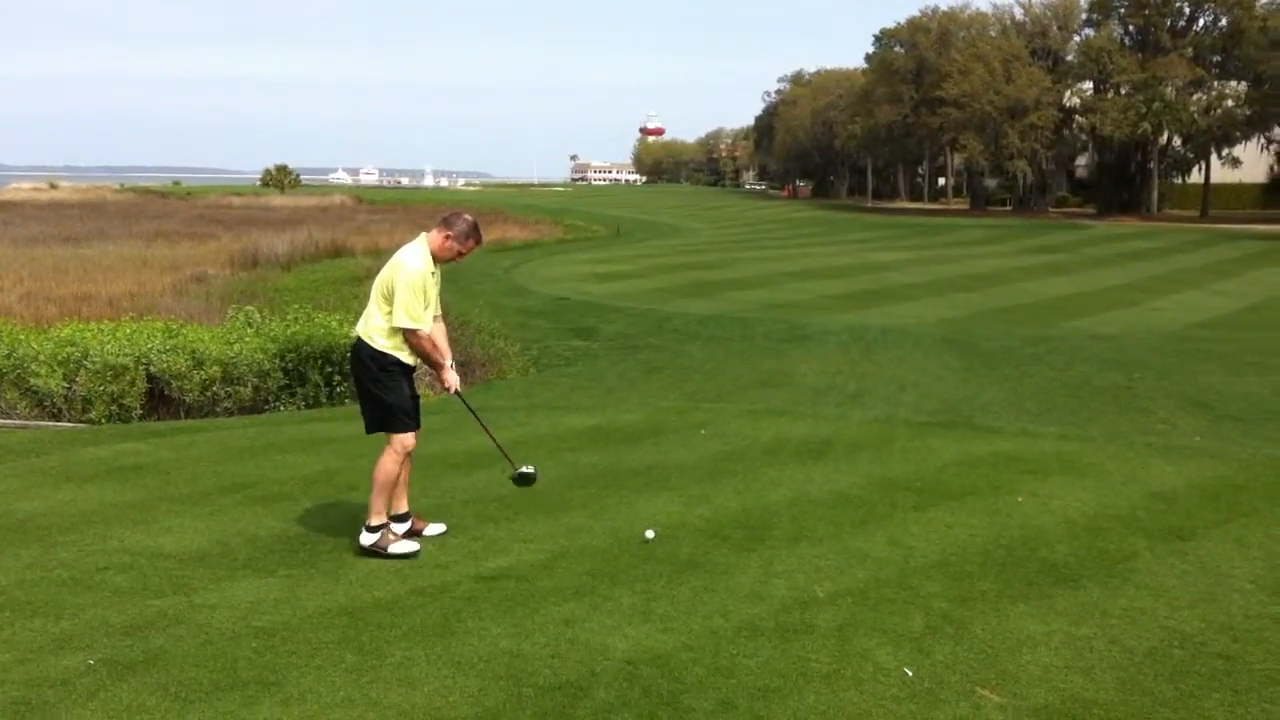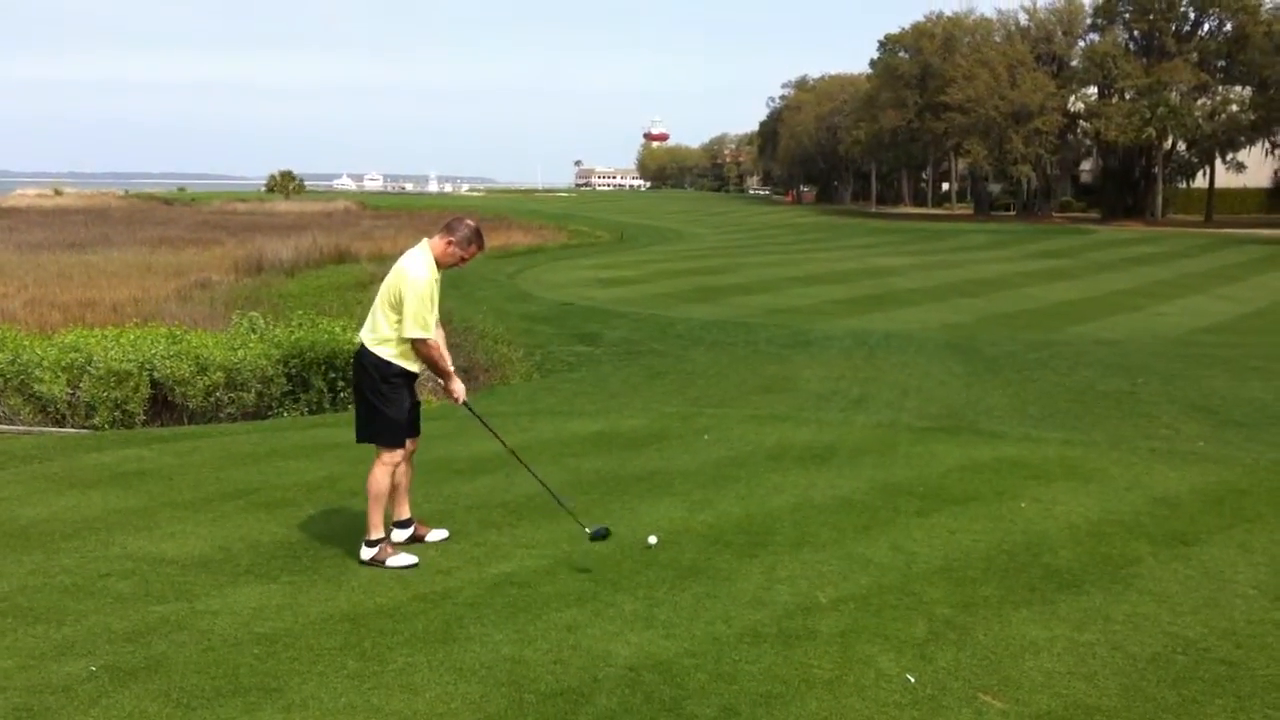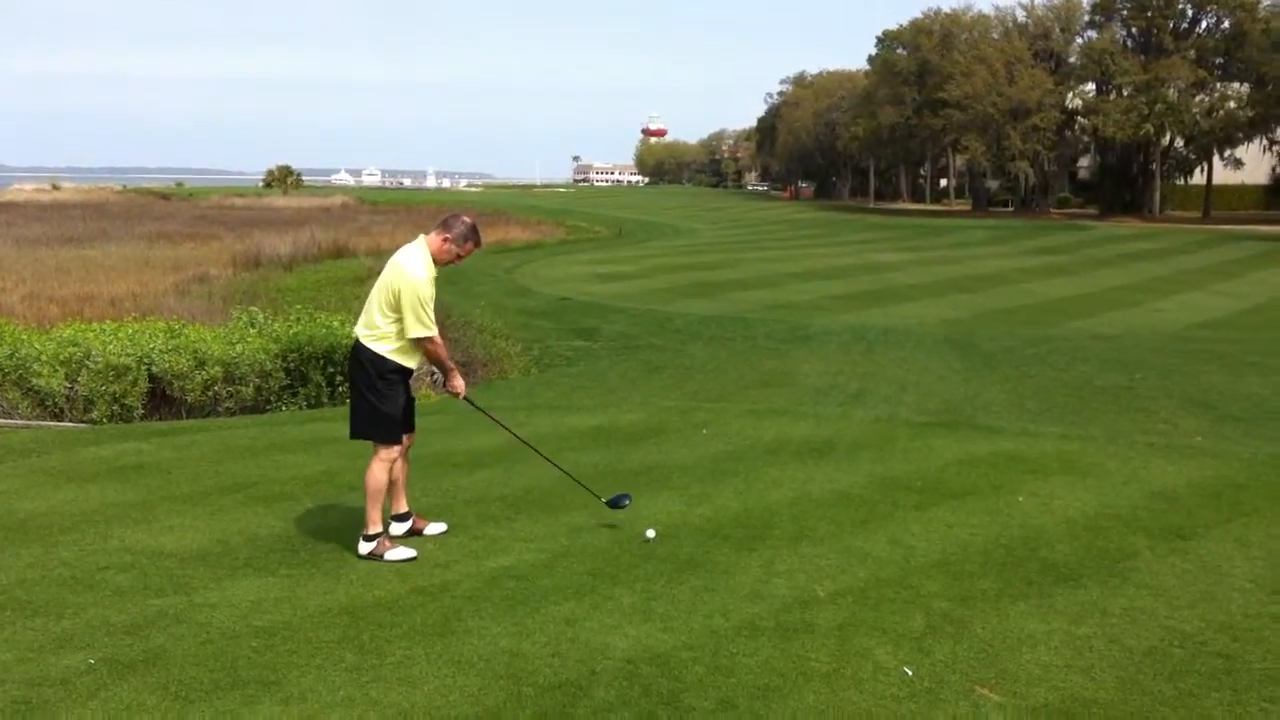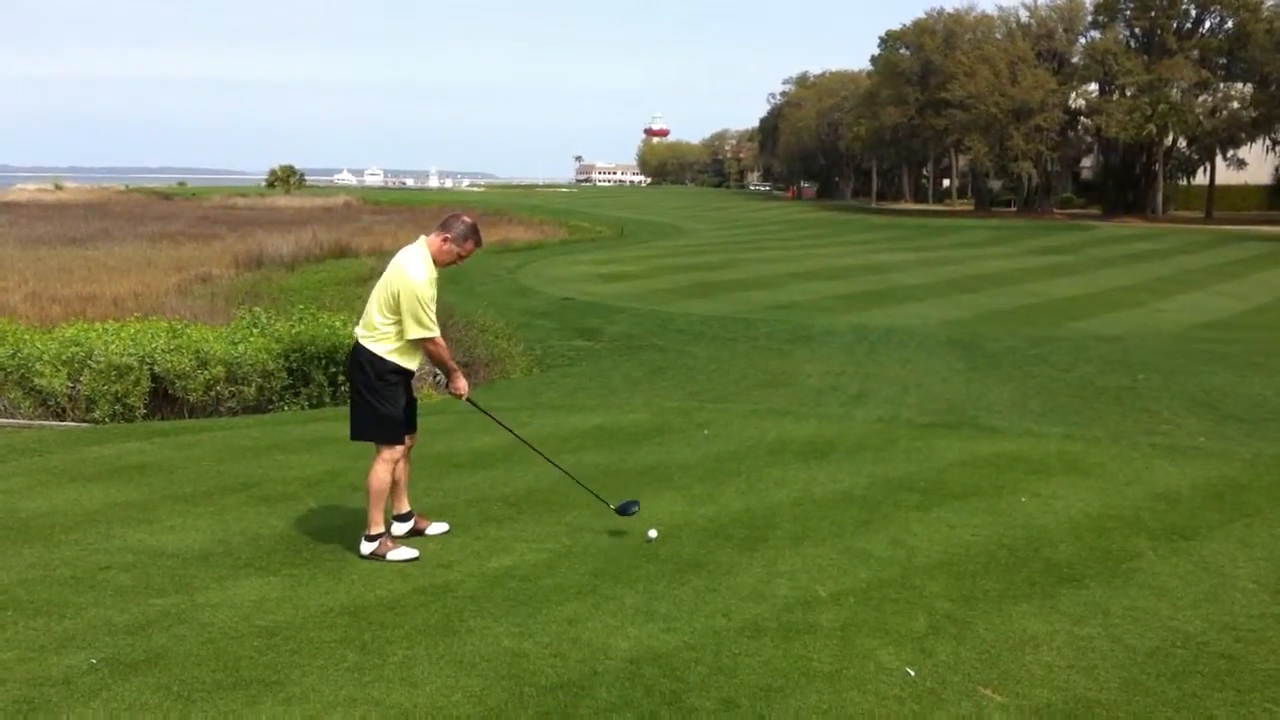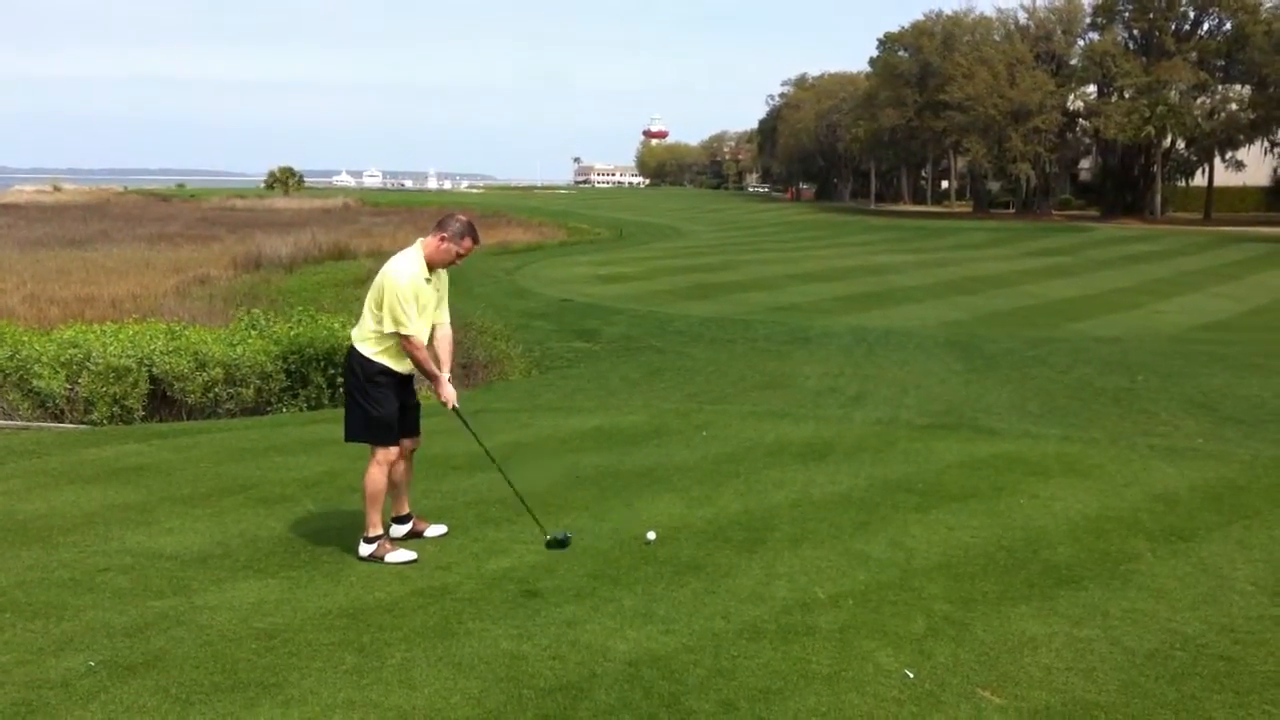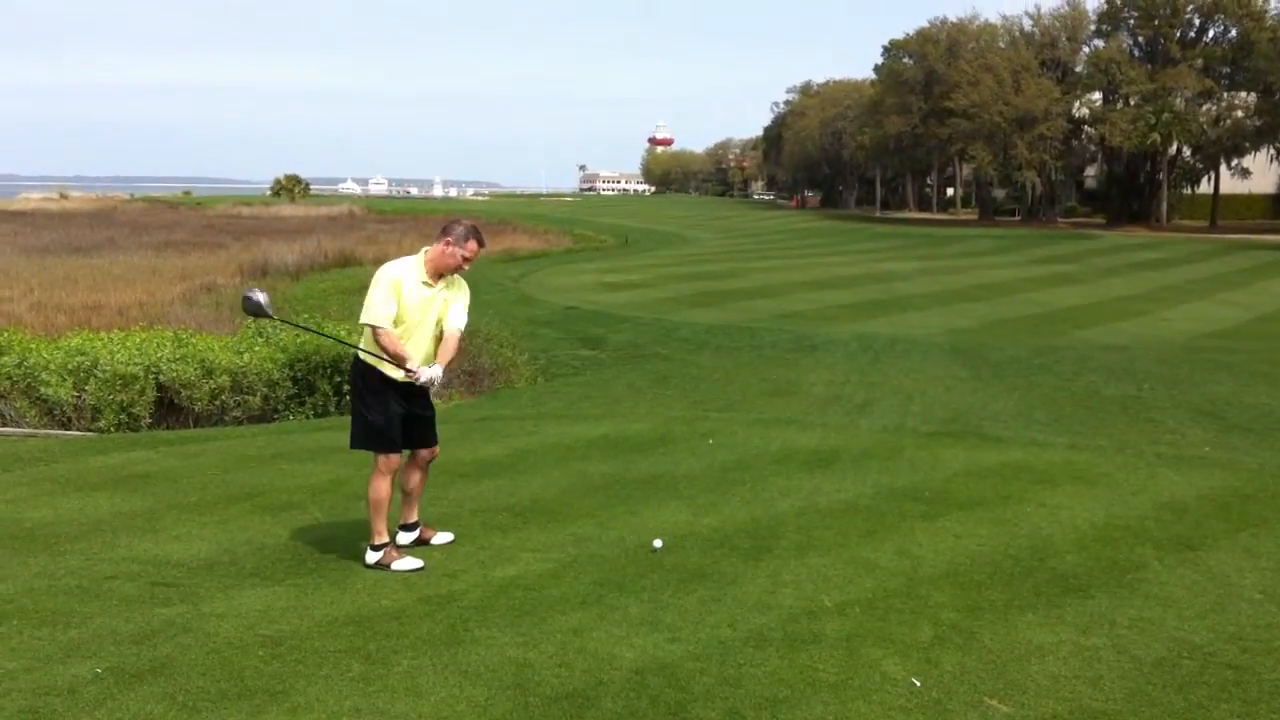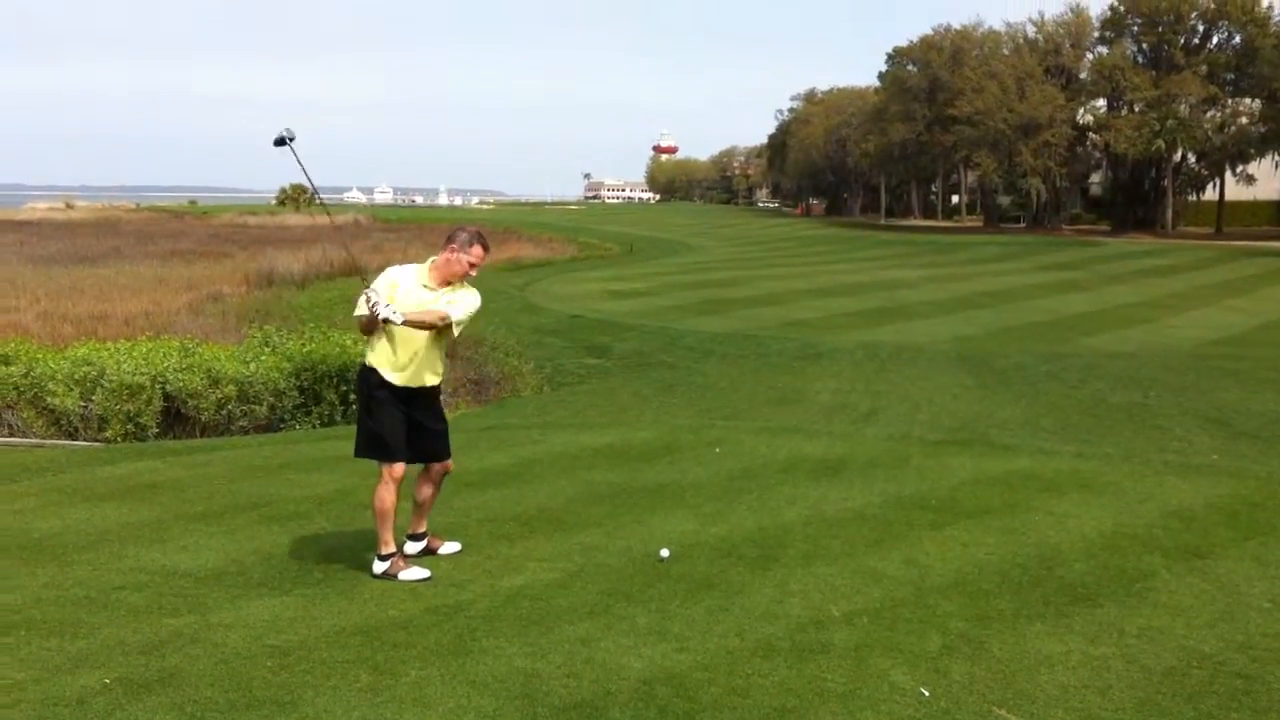
dt=0.2s
person 1, frame 1
left shoulder: (429, 262)
right shoulder: (412, 266)
left elbow: (433, 319)
right elbow: (413, 333)
left wrist: (449, 363)
right wrist: (440, 368)
left hip: (395, 359)
right hip: (378, 357)
left knee: (406, 439)
right knee: (401, 442)
left ankle: (400, 519)
right ankle: (374, 528)
person 1, frame 2
left shoulder: (427, 264)
right shoulder: (418, 274)
left elbow: (433, 326)
right elbow: (422, 342)
left wrist: (450, 369)
right wrist: (448, 378)
left hip: (396, 366)
right hip: (381, 367)
left knee: (406, 446)
right knee: (390, 454)
left ankle: (403, 524)
right ankle: (374, 543)
person 1, frame 3
left shoulder: (416, 254)
right shoulder: (416, 273)
left elbow: (425, 328)
right elbow: (427, 338)
left wrist: (443, 368)
right wrist: (451, 373)
left hip: (389, 361)
right hip: (377, 363)
left knee: (403, 441)
right knee: (386, 450)
left ankle: (401, 518)
right ankle: (371, 537)
person 1, frame 4
left shoulder: (419, 255)
right shoulder: (415, 275)
left elbow: (430, 329)
right elbow: (429, 339)
left wrist: (445, 368)
right wrist: (455, 374)
left hip: (392, 363)
right hip: (377, 365)
left knee: (405, 441)
right knee: (389, 450)
left ankle: (403, 517)
right ankle: (374, 537)
person 1, frame 5
left shoulder: (437, 274)
right shoulder: (403, 274)
left elbow: (442, 327)
right elbow: (409, 339)
left wrist: (444, 374)
right wrist: (438, 381)
left hip: (397, 369)
right hip: (371, 367)
left knee: (407, 444)
right knee: (385, 452)
left ankle: (402, 520)
right ankle: (372, 539)
person 1, frame 6
left shoulder: (457, 288)
right shoulder: (394, 272)
left elbow: (452, 333)
right elbow: (378, 331)
left wrist: (437, 368)
right wrist: (411, 363)
left hip: (415, 382)
right hip: (378, 375)
left knee: (425, 452)
right knee: (388, 460)
left ankle: (410, 527)
right ankle: (378, 547)
person 1, frame 7
left shoulder: (468, 296)
right shoulder: (396, 276)
left elbow: (440, 319)
right elbow: (365, 326)
left wrist: (397, 314)
right wrist: (376, 315)
left hip: (425, 390)
right hip: (382, 384)
left knee: (439, 465)
right knee: (393, 470)
left ankle: (418, 537)
right ankle: (386, 556)
